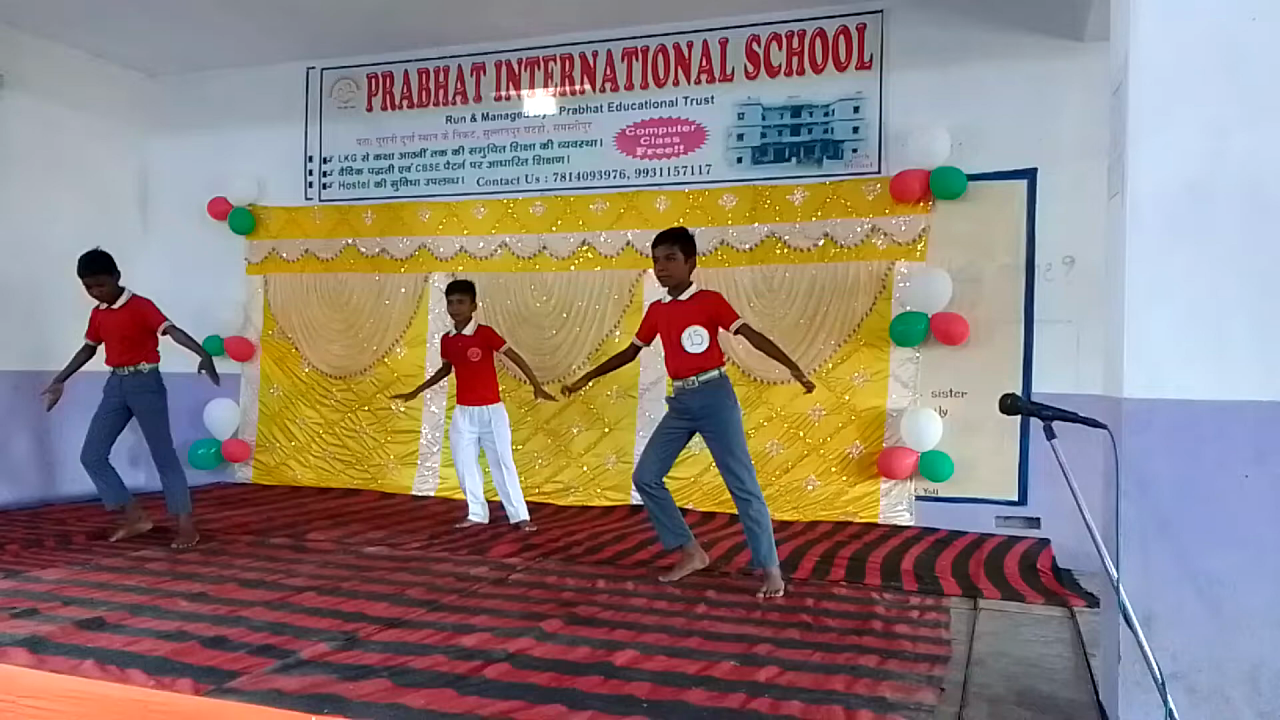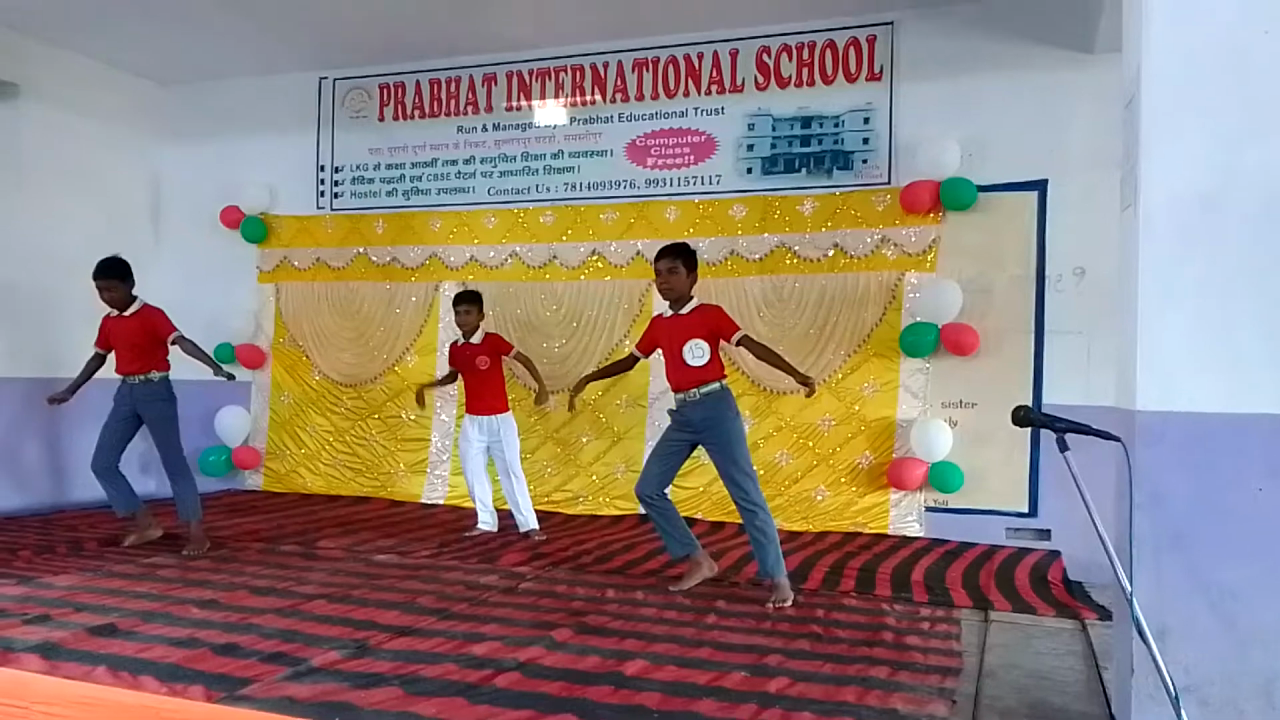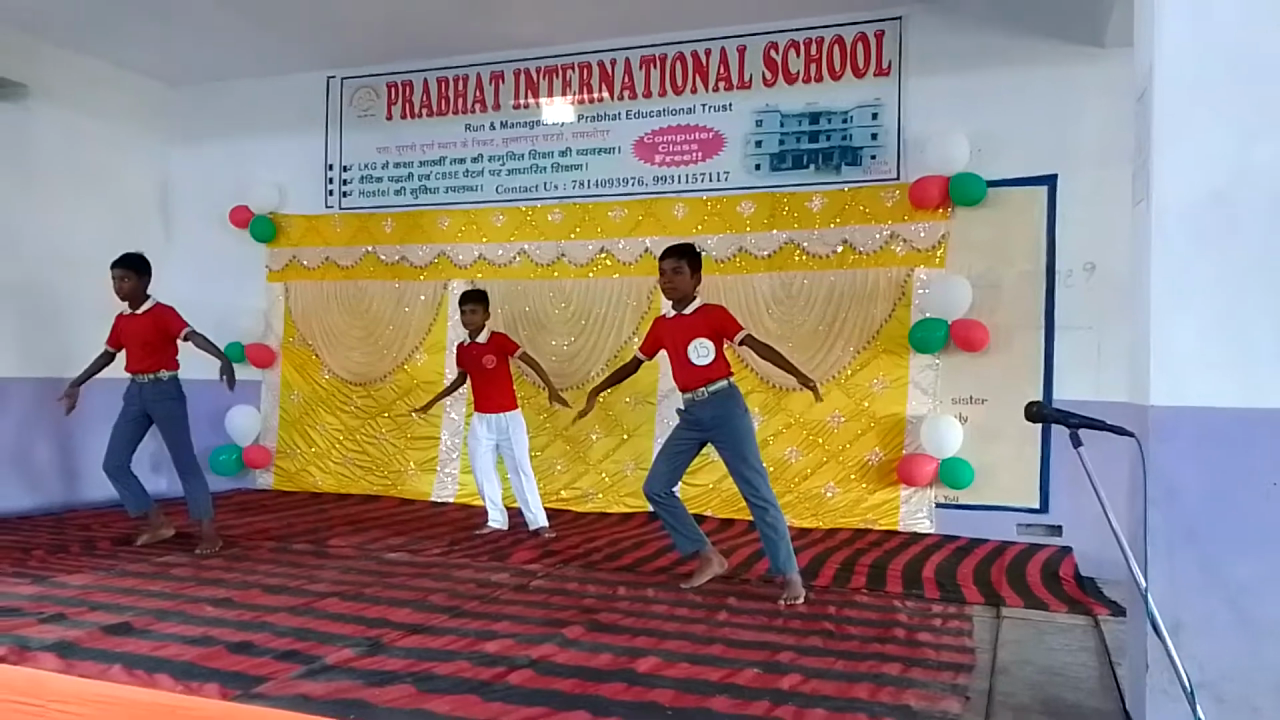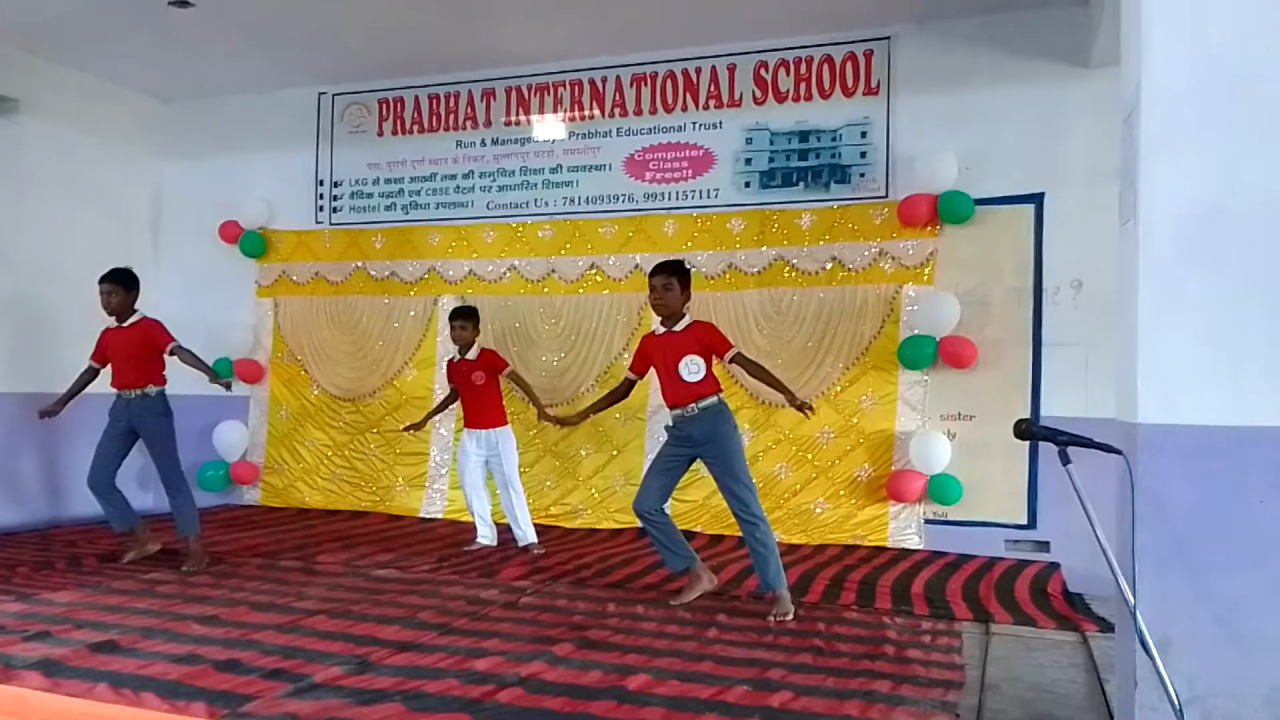
dt=0.5s
person 1, frame 1
left shoulder: (710, 301)
right shoulder: (656, 310)
left elbow: (751, 335)
right elbow: (631, 352)
left wrist: (794, 368)
right wrist: (587, 377)
left hip: (714, 396)
right hip: (681, 401)
left knee: (742, 484)
right knee: (645, 477)
left ankle: (771, 569)
right ankle: (691, 552)
person 1, frame 2
left shoulder: (711, 314)
right shoulder: (657, 324)
left elbow: (752, 346)
right elbow: (629, 361)
left wrist: (796, 375)
right wrist: (587, 379)
left hip: (716, 408)
right hip: (682, 415)
left knee: (747, 495)
right knee: (648, 489)
left ankle: (779, 579)
right ankle: (699, 561)
person 1, frame 3
left shoulder: (714, 314)
right shoulder: (661, 325)
left elbow: (756, 345)
right elbow: (633, 364)
left wrist: (799, 375)
right wrist: (596, 391)
left hip: (725, 406)
right hip: (690, 414)
left knee: (756, 492)
right knee: (656, 487)
left ankle: (790, 576)
right ankle: (708, 558)
person 1, frame 4
left shoulder: (703, 331)
right shoulder: (649, 343)
left elbow: (745, 363)
right elbow: (624, 388)
left wrist: (788, 394)
right wrist: (582, 415)
left hip: (714, 423)
right hip: (679, 431)
left knee: (747, 509)
right knee: (645, 504)
left ankle: (780, 591)
right ankle: (697, 574)
person 2, frame 1
left shoulder: (141, 306)
right shoulder: (97, 314)
left elbow: (172, 330)
right elbow: (88, 349)
left wrist: (204, 354)
right wrist: (60, 379)
left hip: (145, 383)
right hip: (115, 385)
left knee: (163, 455)
right knee: (91, 456)
left ankle: (186, 524)
right ankle: (135, 516)
person 2, frame 2
left shoulder: (152, 315)
right shoulder: (107, 322)
left elbow: (181, 342)
right elbow: (98, 358)
left wrist: (215, 367)
right wrist: (69, 391)
left hip: (155, 392)
right hip: (125, 393)
left knee: (174, 463)
right knee: (102, 463)
left ankle: (197, 531)
right ankle: (145, 523)
person 2, frame 3
left shoulder: (163, 313)
right shoulder: (121, 320)
left elbow: (193, 336)
right elbow: (107, 354)
left wrist: (223, 359)
right wrist: (77, 384)
left hip: (164, 391)
right hip: (135, 393)
left knee: (185, 461)
right knee: (114, 464)
left ankle: (208, 530)
right ankle: (157, 523)
person 2, frame 4
left shoulder: (150, 327)
right shoulder: (107, 335)
left elbow: (179, 351)
right elbow: (91, 371)
left wrist: (212, 374)
right wrist: (61, 403)
left hip: (151, 406)
right hip: (121, 408)
left knee: (172, 477)
right knee: (99, 479)
left ankle: (195, 547)
right ankle: (143, 538)
person 3, frame 1
left shoulder: (485, 333)
right shoulder: (447, 340)
left elbow: (514, 356)
left wrist: (536, 385)
right wrist: (417, 391)
left hip: (491, 410)
right hip: (463, 413)
left knee: (502, 463)
right knee: (465, 465)
left ankle: (520, 516)
right ankle: (477, 513)
person 3, frame 2
left shoulder: (494, 341)
right shoulder: (455, 348)
left elbow: (524, 360)
left wrist: (541, 386)
right wrist: (426, 387)
left hip: (500, 419)
right hip: (472, 422)
left knee: (511, 472)
right knee: (474, 473)
left ankle: (529, 524)
right ankle: (486, 522)
person 3, frame 3
left shoulder: (499, 340)
right shoulder: (462, 349)
left elbow: (529, 361)
left wrist: (551, 389)
right wrist: (434, 400)
left hip: (508, 417)
right hip: (481, 420)
left knee: (521, 469)
right knee: (483, 471)
left ankle: (538, 522)
right ankle: (496, 520)
person 3, frame 4
left shoulder: (489, 357)
right shoulder: (452, 365)
left elbow: (517, 379)
left wrist: (540, 407)
right wrist: (425, 419)
left hip: (498, 433)
right hip: (470, 436)
left knee: (510, 485)
right knee: (472, 487)
left ankle: (528, 538)
right ankle: (485, 536)
